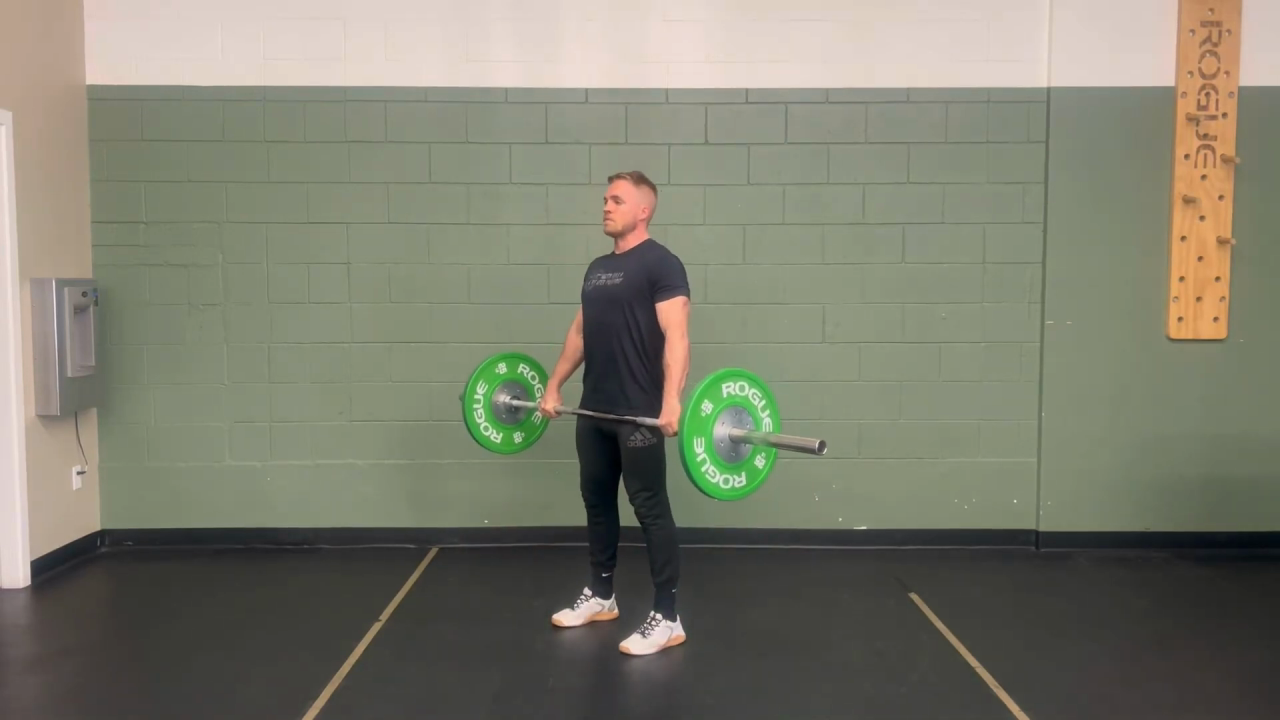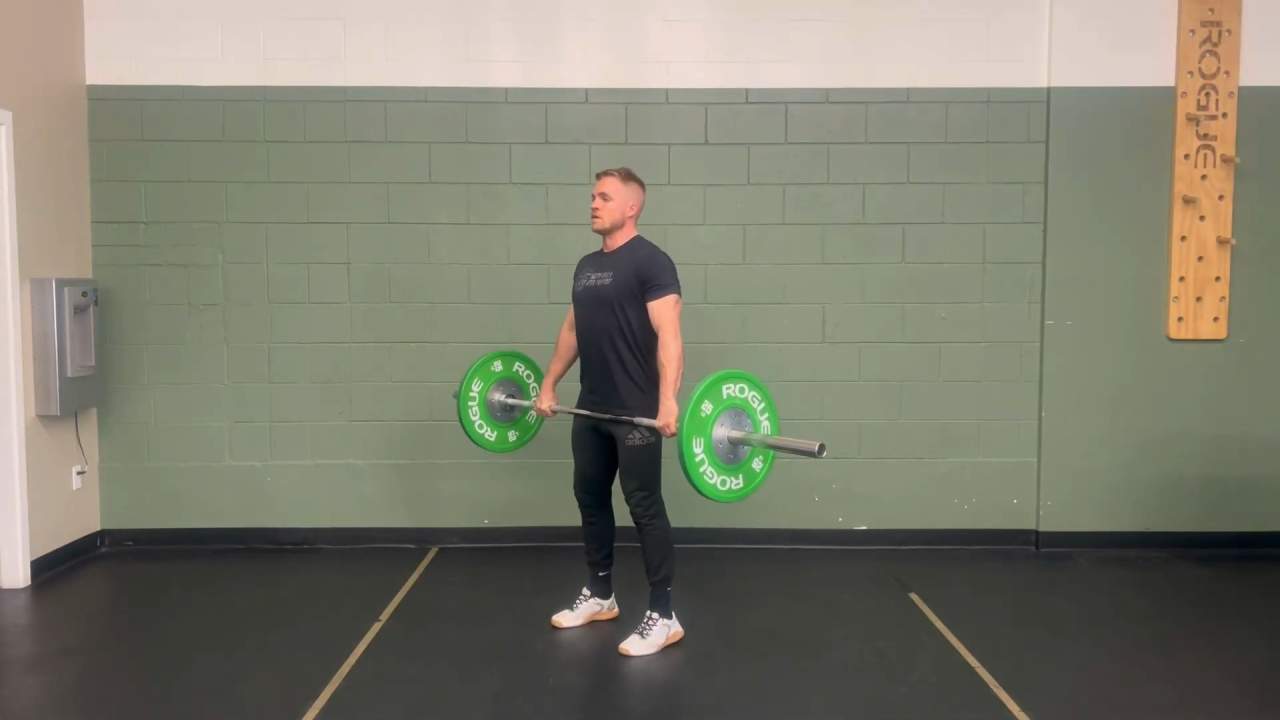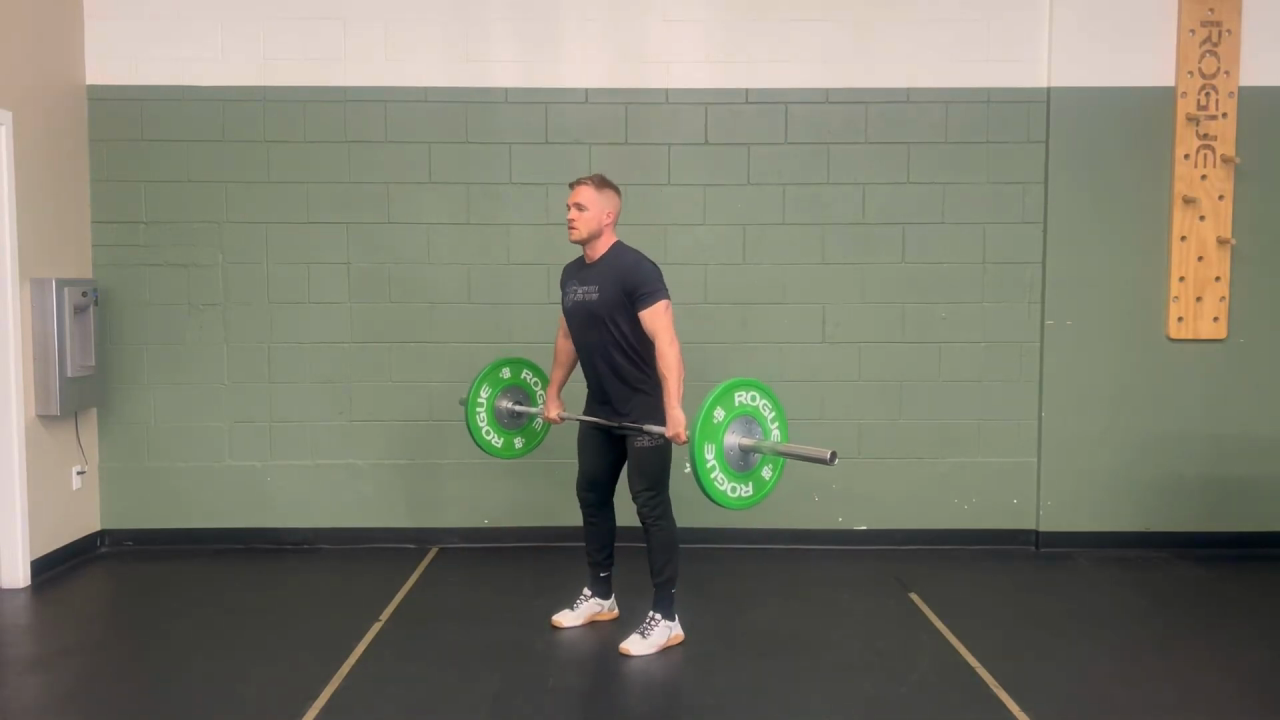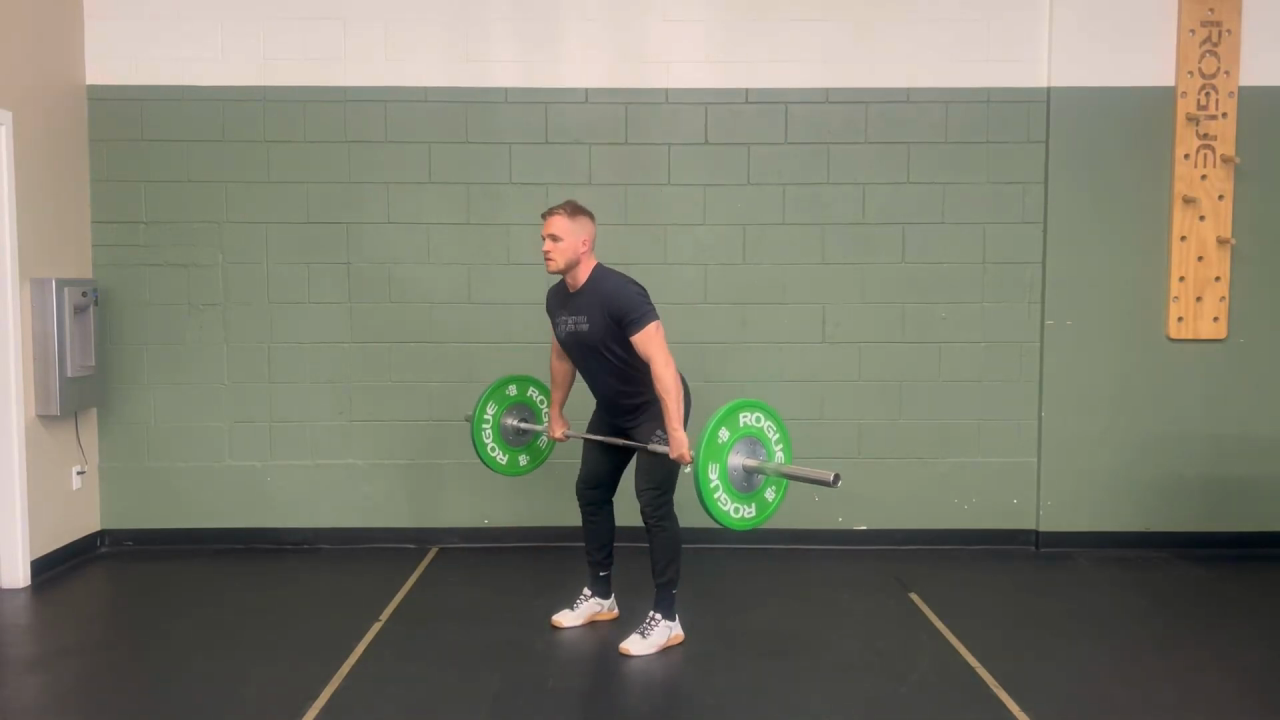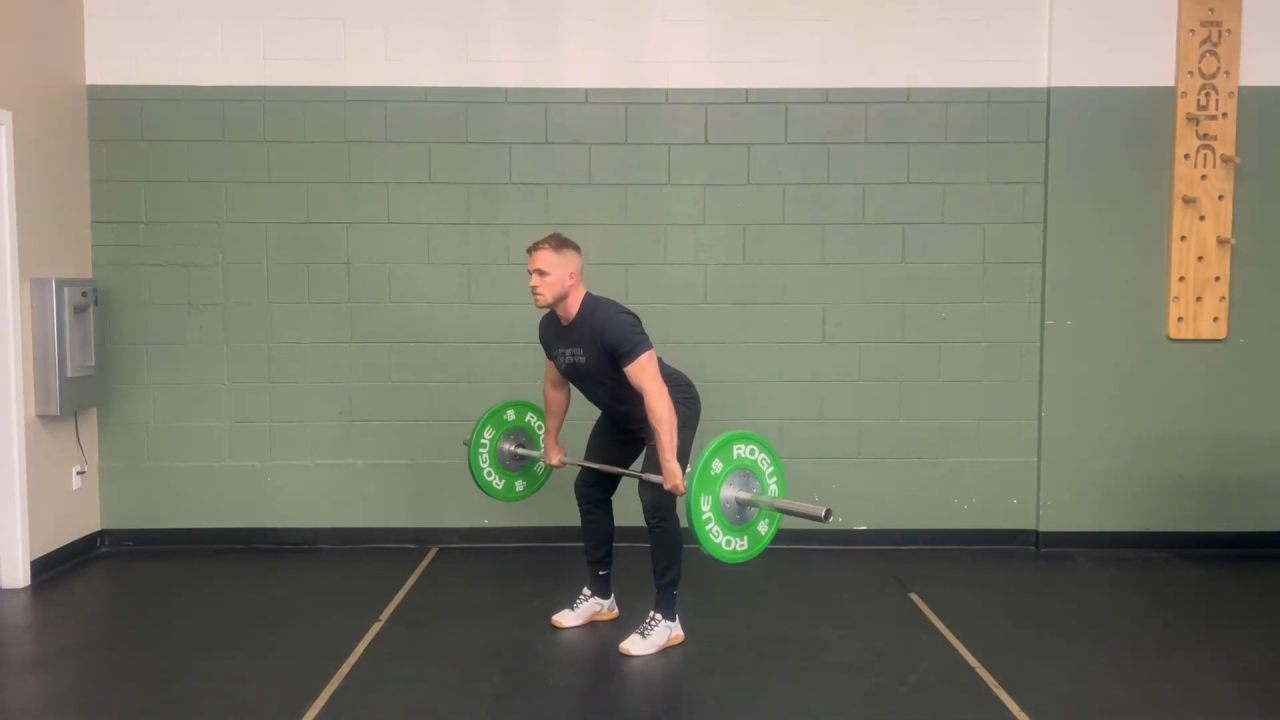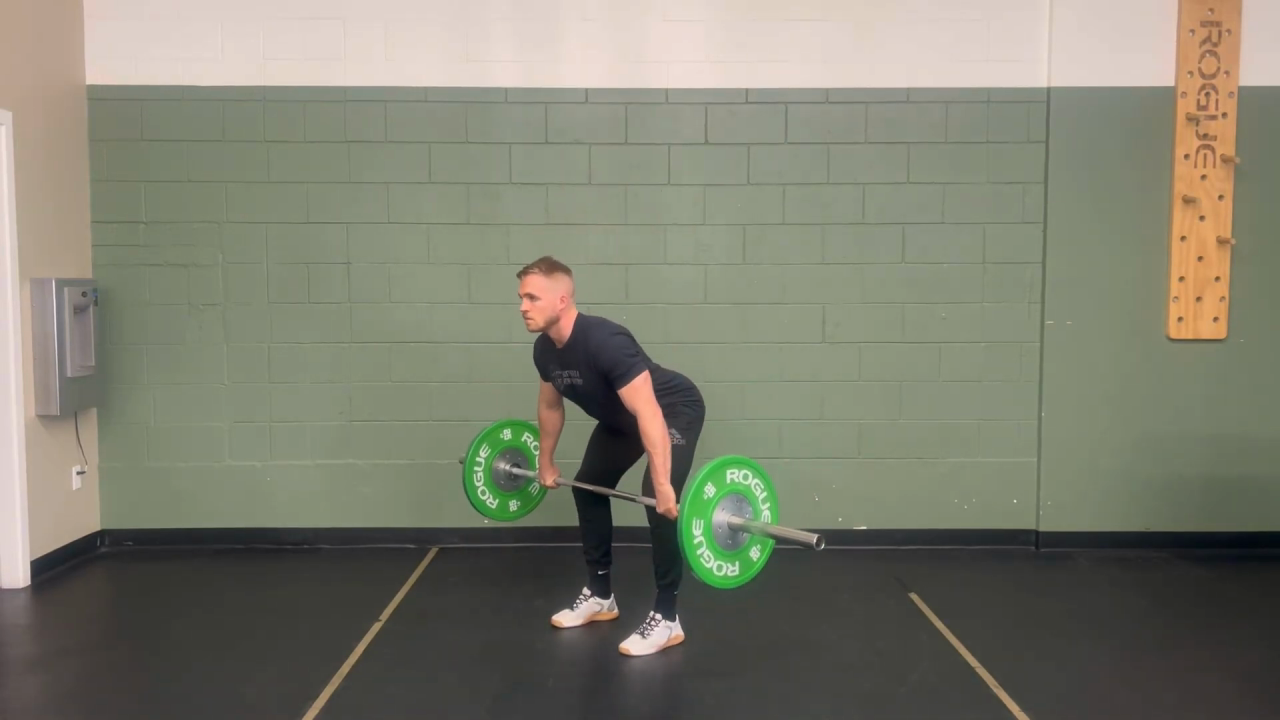
dt=0.3s
person 1, frame 1
left shoulder: (661, 264)
right shoulder: (597, 268)
left elbow: (676, 337)
right elbow: (580, 332)
left wrist: (672, 401)
right wrist: (553, 386)
left hip: (639, 412)
right hip: (594, 408)
left knee: (650, 508)
right knee: (596, 499)
left ankle: (666, 618)
right ankle: (600, 595)
person 1, frame 2
left shoulder: (649, 262)
right shoulder: (587, 266)
left elbow: (668, 335)
right elbow: (572, 330)
left wrist: (668, 401)
right wrist: (548, 384)
left hip: (635, 412)
right hip: (591, 408)
left knee: (644, 506)
right knee: (590, 498)
left ankle: (663, 616)
right ankle: (599, 595)
person 1, frame 3
left shoulder: (634, 269)
right shoulder: (571, 274)
left elbow: (665, 341)
right elbow: (567, 337)
left wrist: (673, 409)
right wrist: (552, 393)
left hip: (644, 409)
right hip: (601, 408)
left knee: (650, 505)
right knee: (591, 495)
left ankle: (665, 618)
right ankle: (599, 596)
person 1, frame 4
left shoulder: (619, 292)
right shoulder: (557, 298)
left elbow: (661, 362)
right elbow: (562, 357)
left wrist: (676, 431)
right wrist: (555, 412)
left hip: (654, 409)
right hip: (612, 411)
left knee: (653, 503)
right knee: (591, 492)
left ankle: (666, 618)
right ankle: (599, 595)
person 1, frame 5
left shoulder: (611, 322)
right shoulder: (550, 329)
left elbow: (655, 391)
right elbow: (556, 386)
left wrist: (670, 462)
right wrist: (551, 441)
left hip: (671, 406)
right hip: (620, 413)
left knee: (657, 500)
right knee: (590, 488)
left ankle: (666, 619)
right ankle: (599, 596)
person 1, frame 6
left shoulder: (605, 342)
right shoulder: (545, 350)
left elbow: (649, 414)
right elbow: (550, 406)
left wrist: (663, 485)
right wrist: (545, 462)
left hip: (675, 409)
right hip: (620, 418)
left knee: (658, 503)
right knee: (587, 488)
left ankle: (666, 618)
right ankle: (599, 595)
